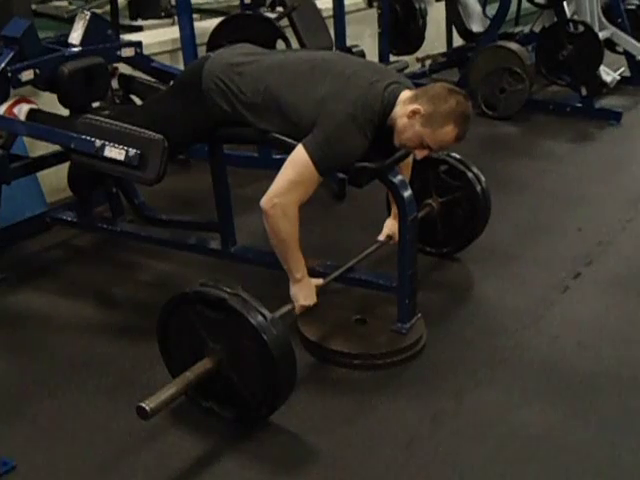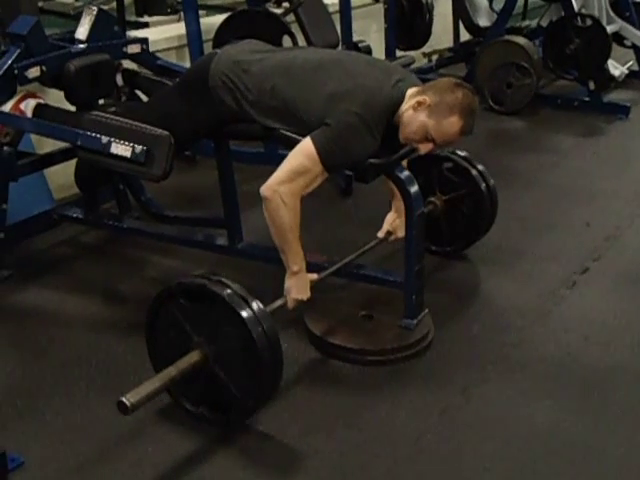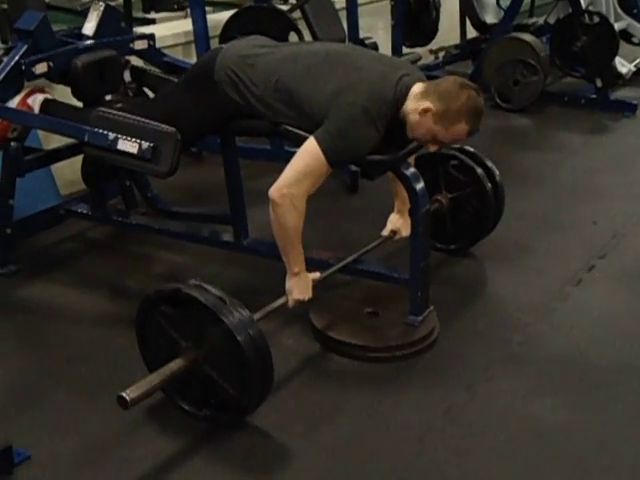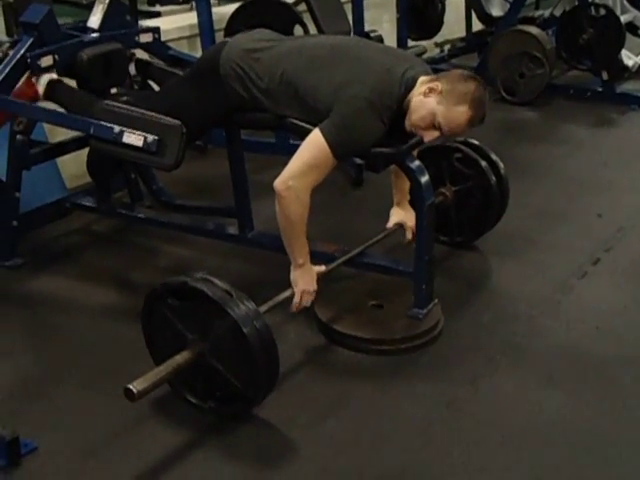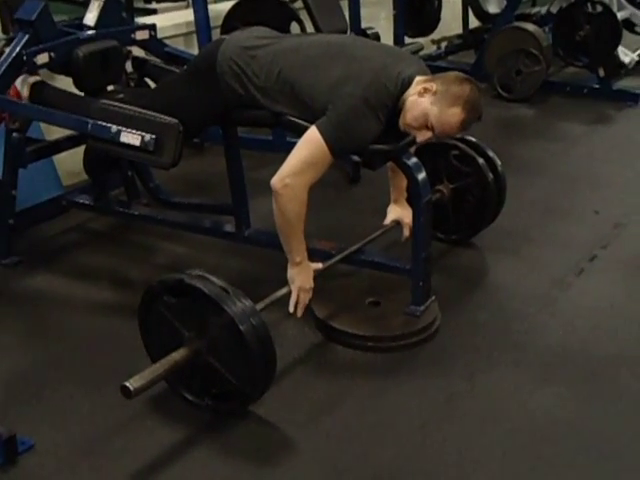
dt=0.7s
person 1, frame 1
left shoulder: (408, 95)
right shoulder: (353, 124)
left elbow: (399, 151)
right elbow: (275, 202)
left wrist: (396, 215)
right wrist: (300, 280)
left hip: (246, 67)
right hip: (216, 86)
person 1, frame 2
left shoulder: (423, 95)
right shoulder: (360, 123)
left elbow: (398, 149)
right elbow: (276, 191)
left wrist: (398, 209)
right wrist: (296, 273)
left hip: (255, 62)
right hip: (225, 83)
person 1, frame 3
left shoulder: (415, 87)
right shoulder: (362, 116)
left elbow: (399, 144)
right elbow: (284, 194)
left wrist: (402, 209)
right wrist: (297, 274)
left hip: (258, 57)
right hip: (228, 79)
person 1, frame 4
left shoulder: (418, 78)
right shoulder: (366, 109)
left elbow: (400, 136)
right elbow: (288, 186)
left wrist: (401, 203)
right wrist: (301, 267)
left hip: (263, 50)
right hip: (232, 73)
right ankle: (46, 87)
person 1, frame 5
left shoulder: (415, 77)
right shoulder: (364, 107)
left elbow: (398, 135)
right elbow: (286, 183)
left wrist: (399, 201)
right wrist: (299, 265)
left hip: (261, 47)
right hip: (230, 70)
right ankle: (31, 93)
